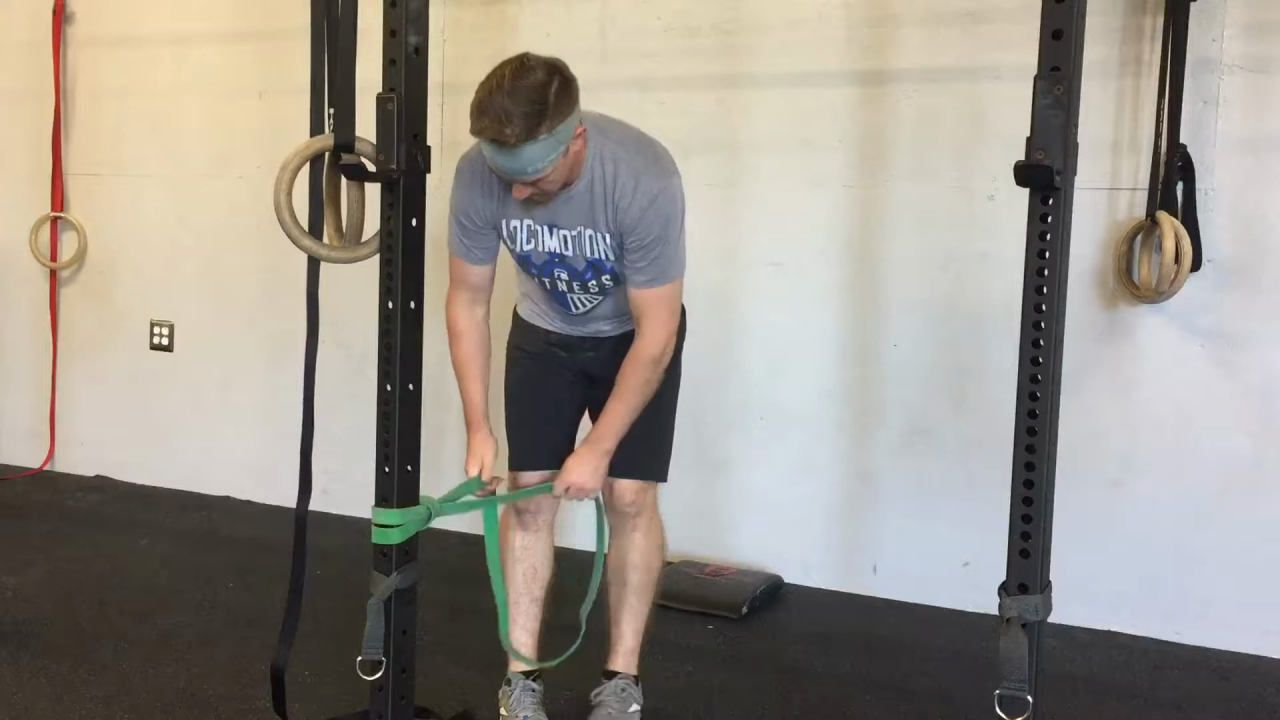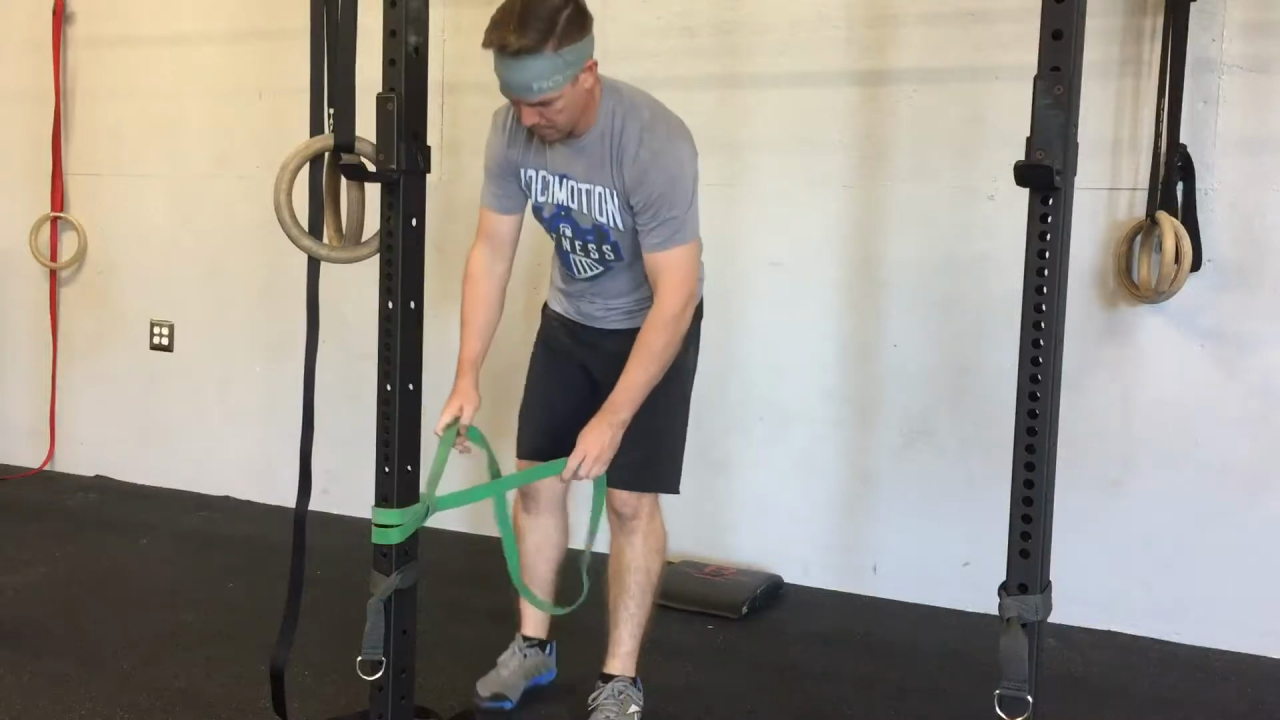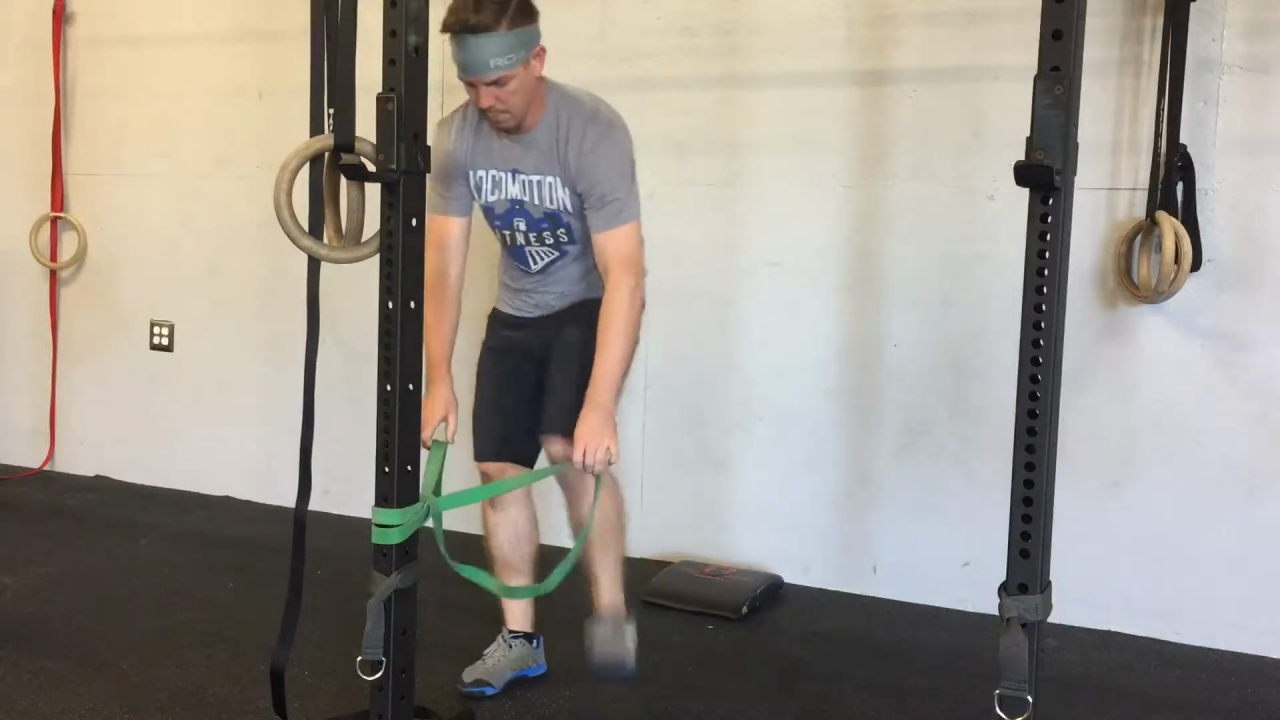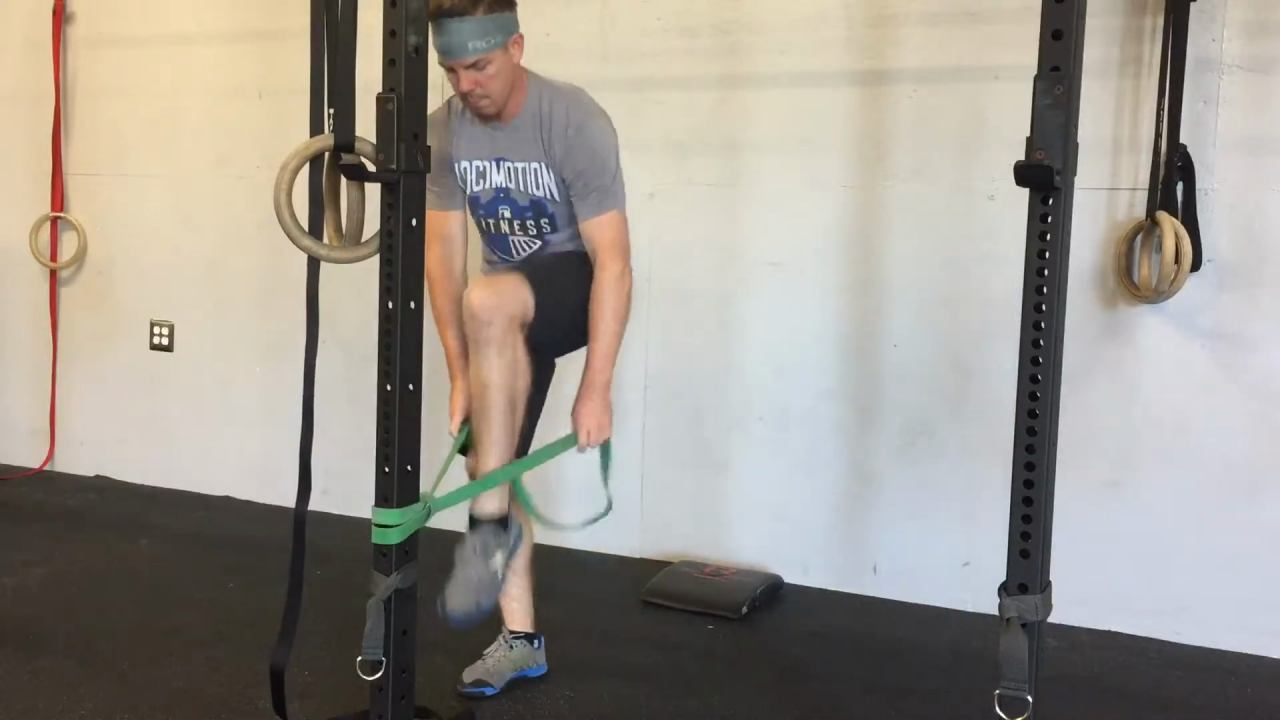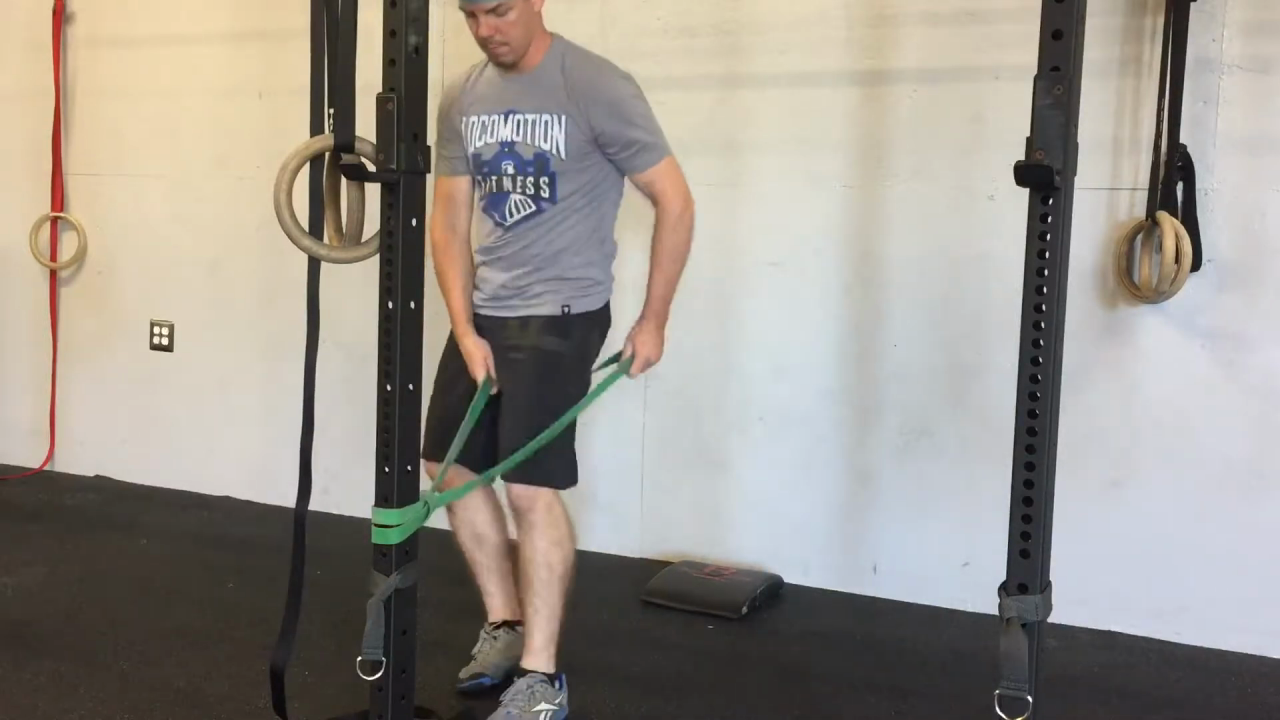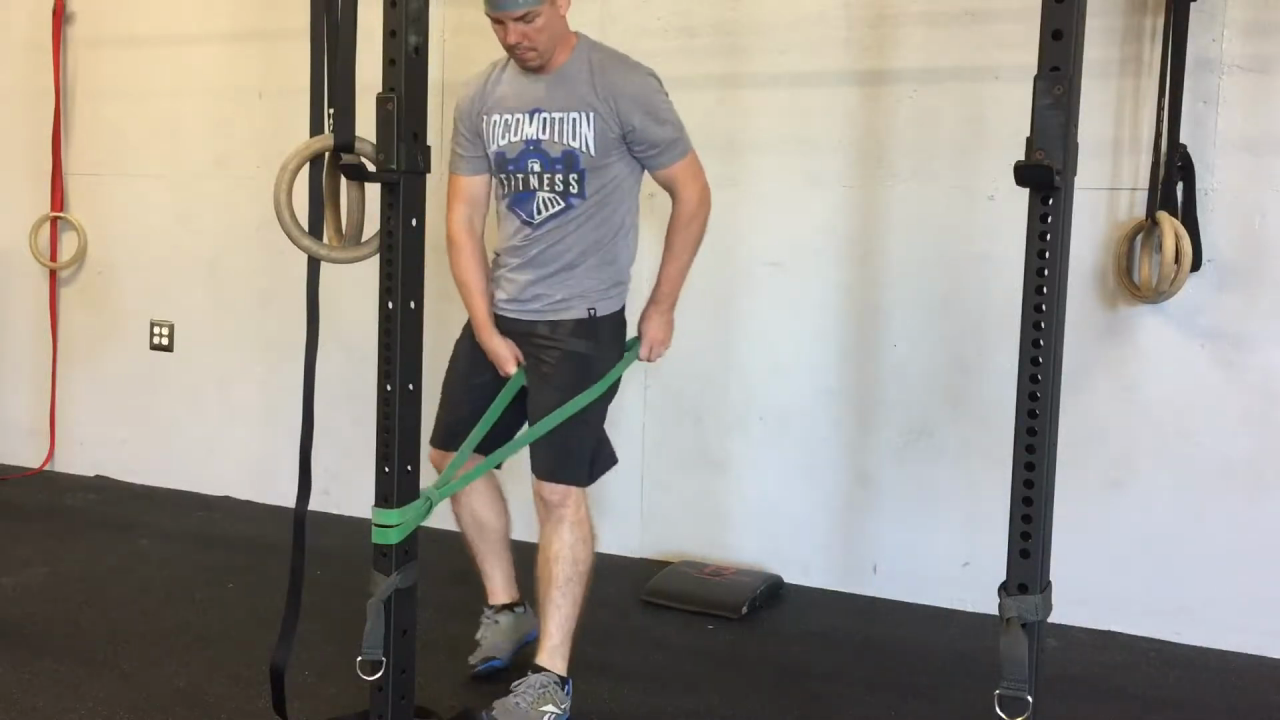
dt=0.5s
person 1, frame 1
left shoulder: (645, 179)
right shoulder: (478, 174)
left elbow: (656, 334)
right elbow: (467, 301)
left wrist: (598, 448)
right wrist: (477, 428)
left hip: (633, 335)
right hip: (544, 334)
left knee: (630, 497)
right knee: (527, 495)
person 1, frame 2
left shoulder: (656, 142)
right shoulder: (511, 131)
left elbow: (675, 300)
right elbow: (490, 253)
left wrist: (611, 421)
right wrist: (466, 377)
left hip: (652, 327)
right hip: (569, 322)
left knee: (631, 502)
right knee: (538, 484)
right ankle: (532, 646)
person 1, frame 3
left shoulder: (594, 132)
right shoulder: (455, 138)
left elbow: (623, 276)
right elbow: (443, 262)
left wrist: (599, 406)
right wrist: (438, 379)
left hip: (589, 304)
right hip: (517, 312)
left knee: (576, 459)
right knee: (499, 470)
left ankle: (610, 611)
right ankle: (520, 638)
person 1, frame 4
left shoulder: (574, 121)
right shoulder: (444, 131)
left elbow: (611, 260)
right elbow: (443, 257)
left wrist: (596, 388)
right wrist: (460, 374)
left hip: (575, 278)
right hip: (510, 305)
left knee: (488, 302)
right knee: (489, 459)
left ankle: (492, 519)
right ankle: (521, 638)
person 1, frame 5
left shoulder: (596, 88)
right shoulder: (461, 98)
left elbow: (674, 201)
right elbow: (449, 222)
left wrist: (653, 321)
right wrist: (465, 331)
left hip: (560, 316)
right hip: (484, 314)
left knee: (532, 490)
right knee: (450, 469)
right ankle: (505, 626)
person 1, frame 6
left shoulder: (623, 87)
right shoulder: (481, 96)
left elbow: (692, 194)
right elbow: (463, 220)
left wrist: (662, 306)
right wrist: (486, 330)
left hip: (581, 322)
right hip: (500, 313)
left knee: (558, 491)
right knee: (452, 455)
right ankle: (508, 608)
